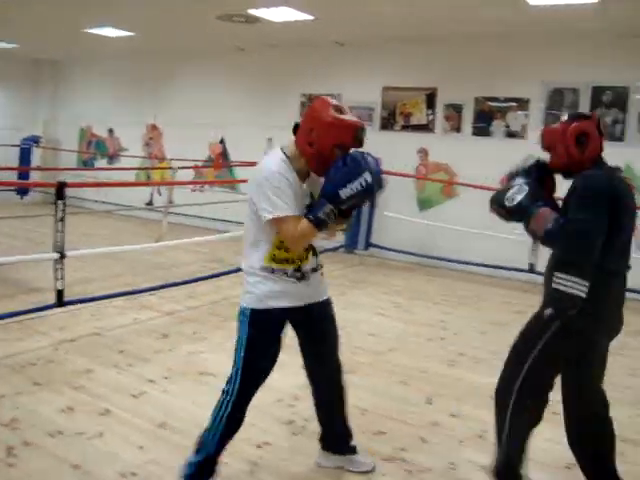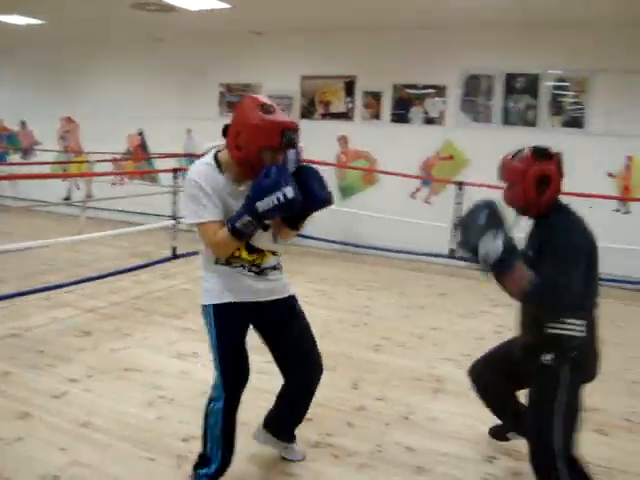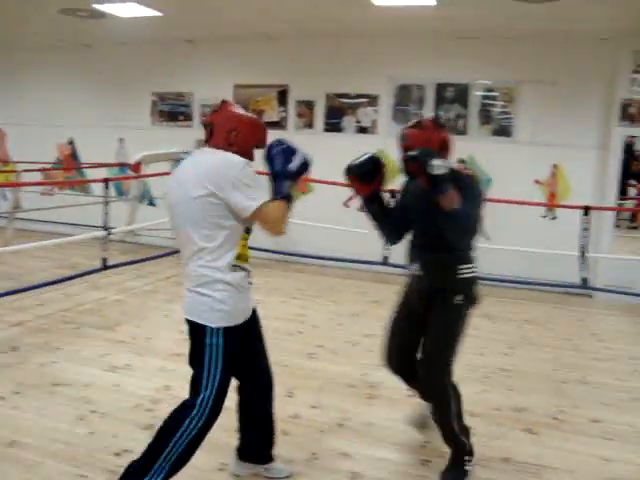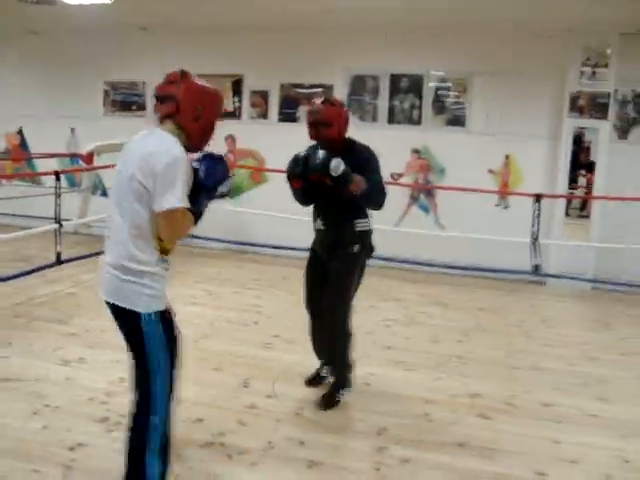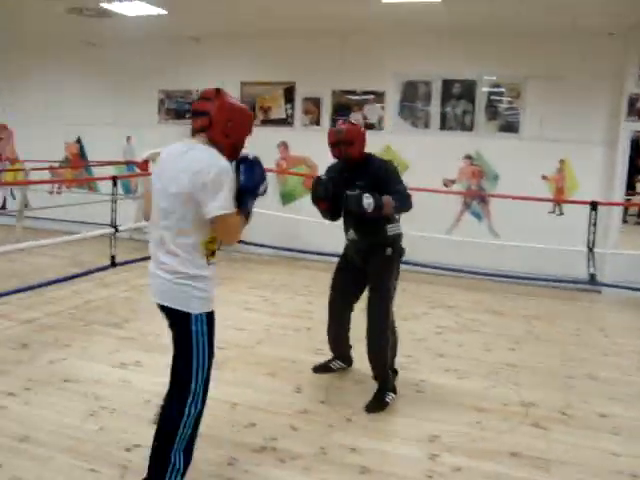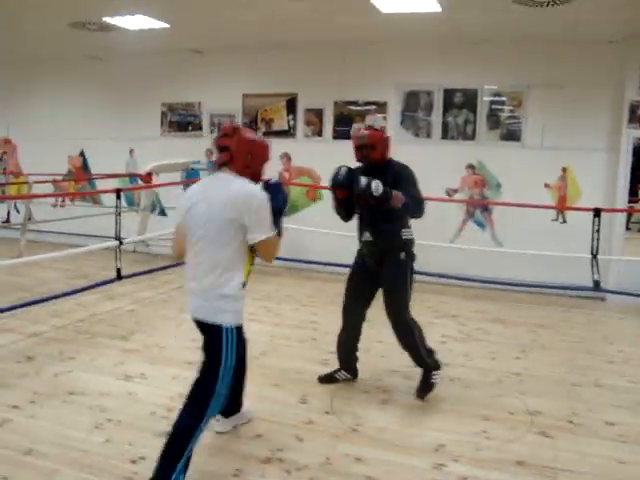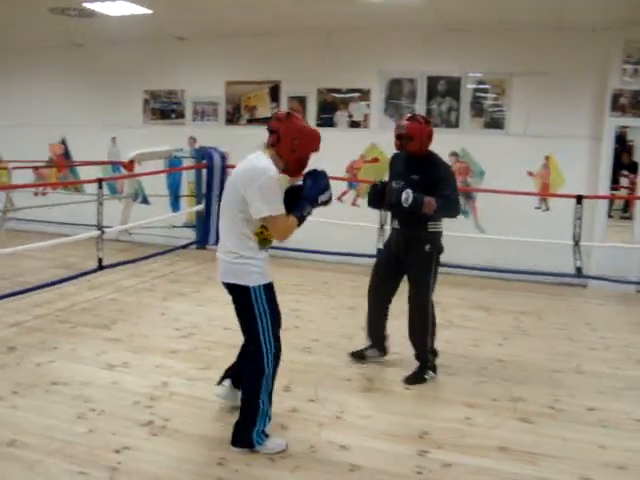
dt=0.4s
person 1, frame 1
left shoulder: (309, 171)
right shoulder: (274, 172)
left elbow: (324, 230)
right elbow: (294, 238)
left wrist: (345, 200)
right wrist: (334, 198)
left hip: (311, 292)
right hip: (267, 295)
left knee: (328, 374)
right knee: (243, 385)
left ankle: (336, 448)
person 1, frame 2
left shoulder: (276, 169)
right shoulder: (202, 177)
left elbow: (282, 234)
right elbow: (217, 245)
left wrist: (301, 204)
right wrist: (255, 208)
left hip: (271, 288)
right hip: (225, 293)
left knee: (307, 368)
right knee: (230, 387)
left ankle: (277, 430)
person 1, frame 3
left shoulder: (186, 171)
right shoulder: (228, 166)
right elbow: (274, 223)
right wrist: (285, 177)
left hip: (230, 303)
right hip: (218, 306)
left knee: (258, 381)
right knee: (205, 403)
person 1, frame 4
left shoulder: (143, 142)
right shoulder: (171, 156)
right elbow: (171, 231)
left wrist: (193, 188)
right wrist: (204, 194)
left hip: (124, 278)
right hip: (138, 287)
left knee: (163, 354)
right knee: (155, 397)
left ankle: (154, 439)
person 1, frame 5
left shoulder: (168, 154)
right shoulder: (215, 166)
left elbow: (149, 212)
right elbow: (227, 234)
right wrist: (246, 195)
left hip: (165, 281)
right hip: (189, 291)
left knee: (188, 371)
right knee: (190, 394)
left ankle: (171, 425)
person 1, frame 6
left shoulder: (196, 190)
right shoulder: (251, 195)
left elbow: (180, 249)
right elbow: (268, 253)
right wrist: (275, 213)
left hip: (199, 301)
right hip: (222, 306)
left knee: (235, 354)
right knee: (205, 399)
left ankle: (229, 411)
person 1, frame 7
left shoulder: (256, 165)
right shoulder: (264, 172)
right elbow: (280, 230)
left wrist: (298, 198)
right wrist: (308, 201)
left hip: (236, 267)
right hip: (248, 272)
left knee: (260, 335)
right knee: (266, 350)
left ankle: (233, 382)
right ankle: (250, 433)
person 2, frame 1
left shoulder: (591, 184)
right shoulder: (610, 183)
left elbow: (577, 247)
left wrist: (530, 208)
right wrist: (541, 207)
left hip: (572, 307)
right hip: (593, 305)
left knee: (517, 392)
right knee: (587, 399)
person 2, frame 2
left shoulder: (564, 232)
right shoulder: (550, 223)
left elbow: (556, 299)
right elbow: (536, 276)
left wrist: (501, 259)
right wrist: (501, 251)
left hip: (561, 350)
right hip: (540, 341)
left knee: (550, 446)
right knee: (485, 374)
right ankle: (522, 425)
person 2, frame 3
left shoulder: (463, 184)
right shoulder: (414, 187)
left elbow: (462, 233)
right elbow: (393, 232)
left wrist: (441, 185)
right wrist: (368, 192)
left hip: (452, 290)
right hip: (420, 285)
left knee: (435, 373)
right knee: (399, 358)
left ankle: (461, 451)
right ankle: (438, 403)
person 2, frame 4
left shoulder: (360, 155)
right shoulder: (313, 154)
left elbow: (376, 199)
right elbow: (307, 199)
left wrist: (343, 175)
right wrist: (298, 181)
left hip: (352, 242)
right hip: (324, 239)
left knee: (337, 311)
right knee: (316, 305)
left ankle: (341, 381)
right ankle: (329, 364)
person 2, frame 5
left shoulder: (380, 168)
right shoulder: (335, 171)
left elbow: (404, 202)
right elbow: (333, 215)
left wrist: (374, 203)
right wrist: (323, 201)
left hip: (384, 248)
right hip: (355, 247)
left knee: (379, 314)
right knee: (338, 304)
left ankle: (386, 384)
right ankle: (341, 356)
person 2, frame 6
left shoulder: (399, 172)
right shoulder: (356, 175)
left elbow: (417, 208)
right elbow: (346, 215)
left wrist: (383, 193)
right wrist: (340, 192)
left hip: (397, 252)
right hip: (368, 251)
left knee: (399, 314)
right knee: (352, 310)
left ankle: (429, 366)
right ankle: (347, 367)
person 2, frame 7
left shoulder: (439, 168)
right shoulder: (398, 160)
left elbow: (452, 209)
left wrist: (414, 200)
right wrist: (381, 195)
left hip: (424, 242)
right hip: (398, 237)
left knee: (419, 302)
right knee: (378, 292)
left ankle: (426, 363)
right ankle: (377, 345)
